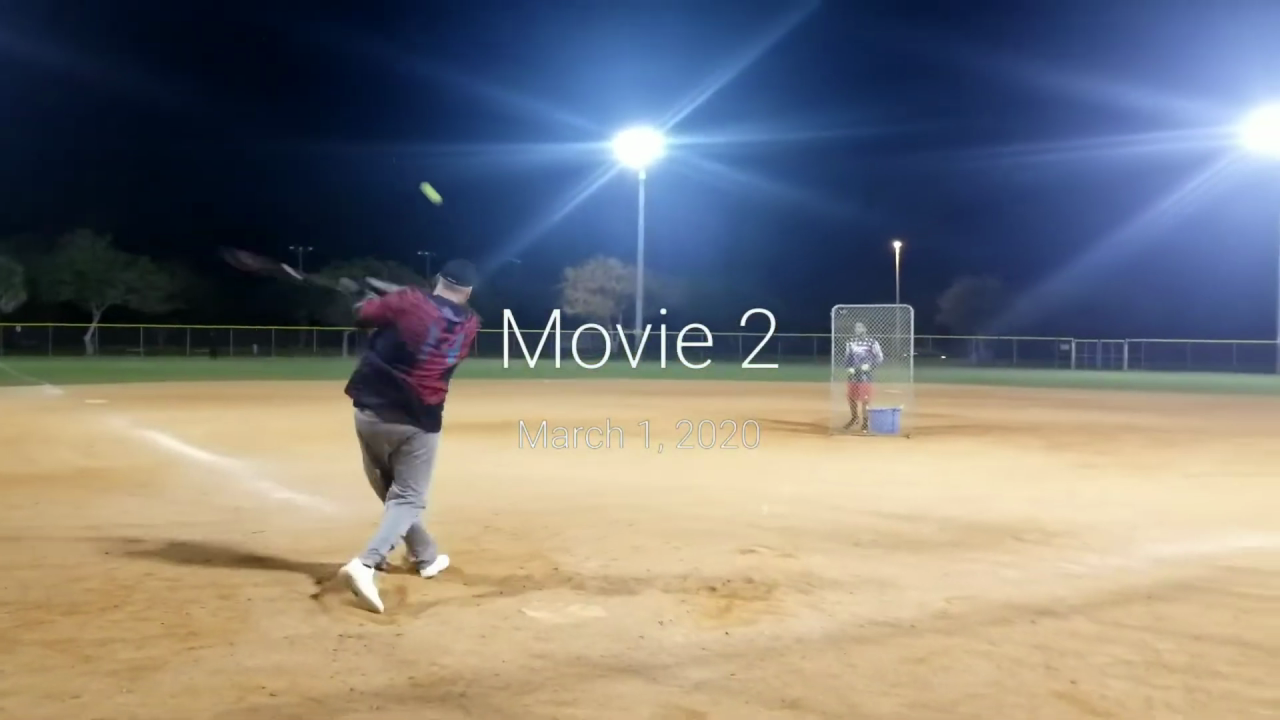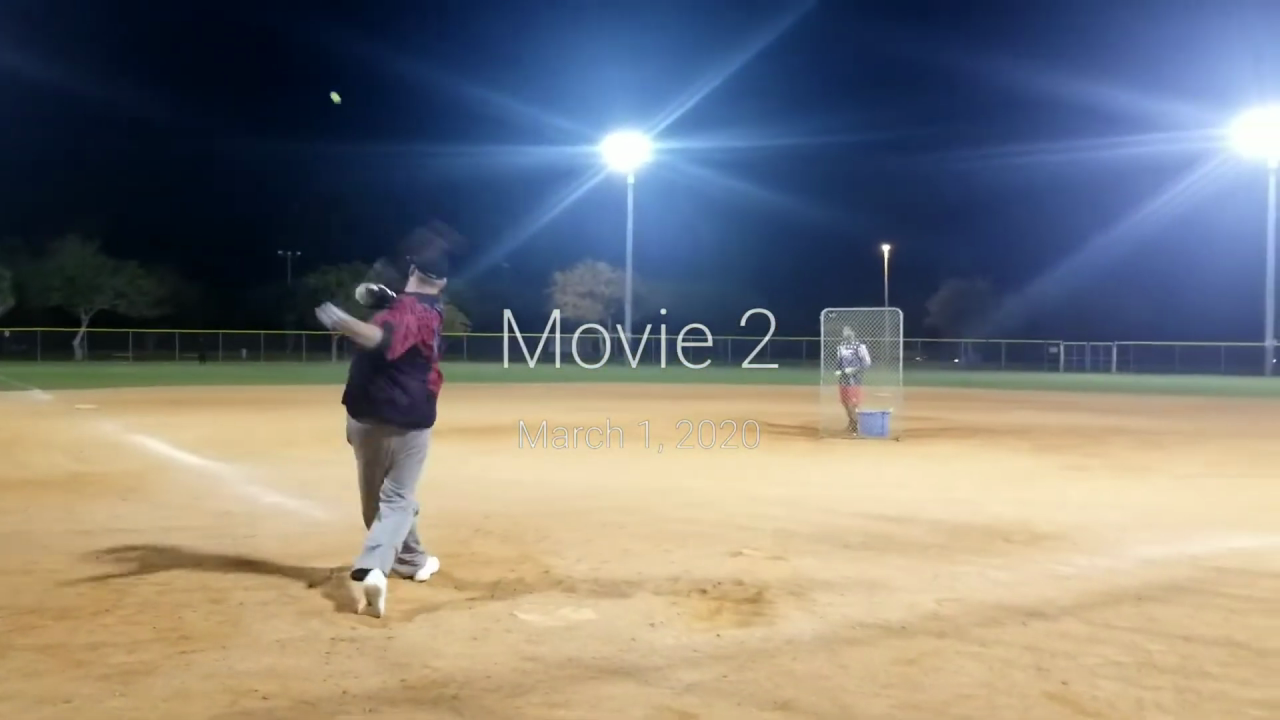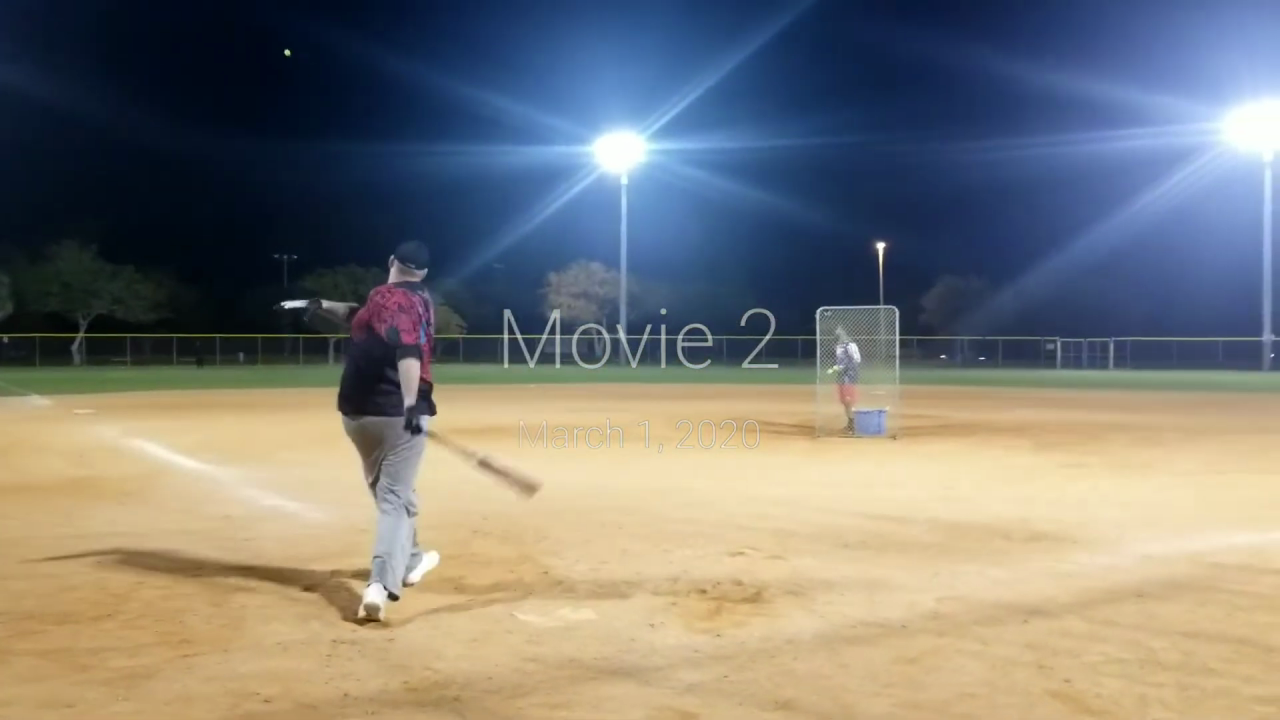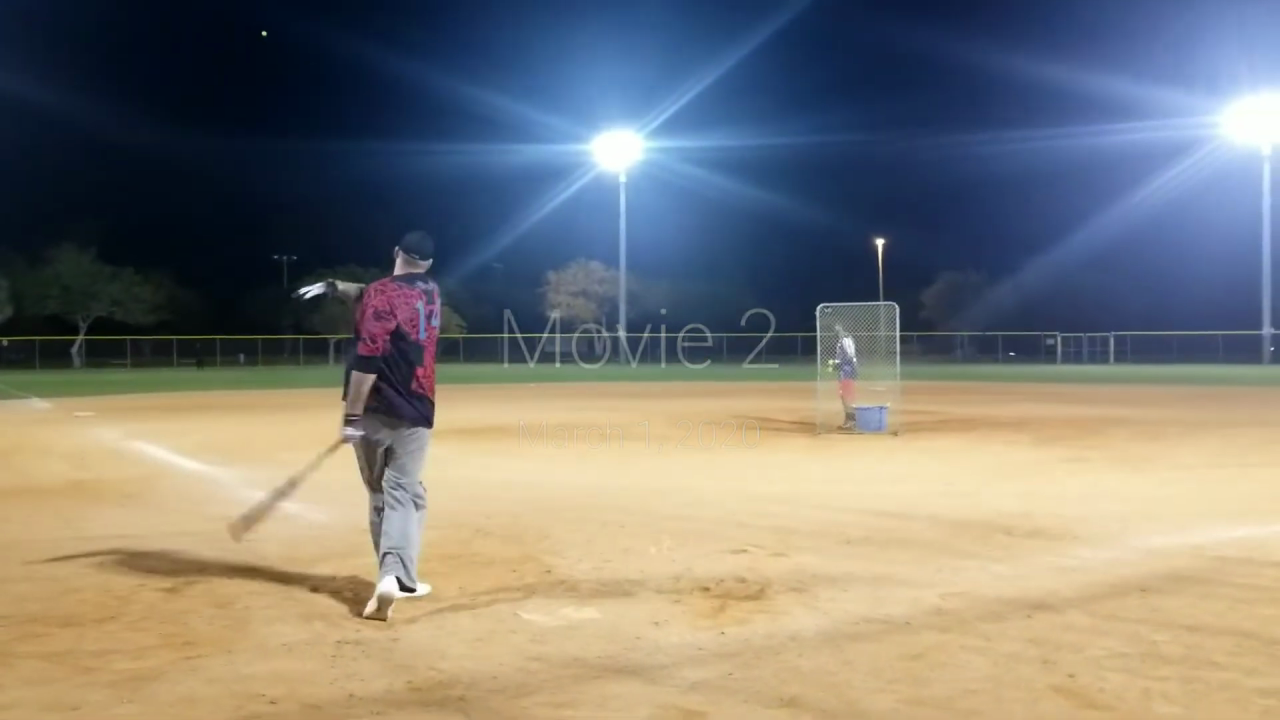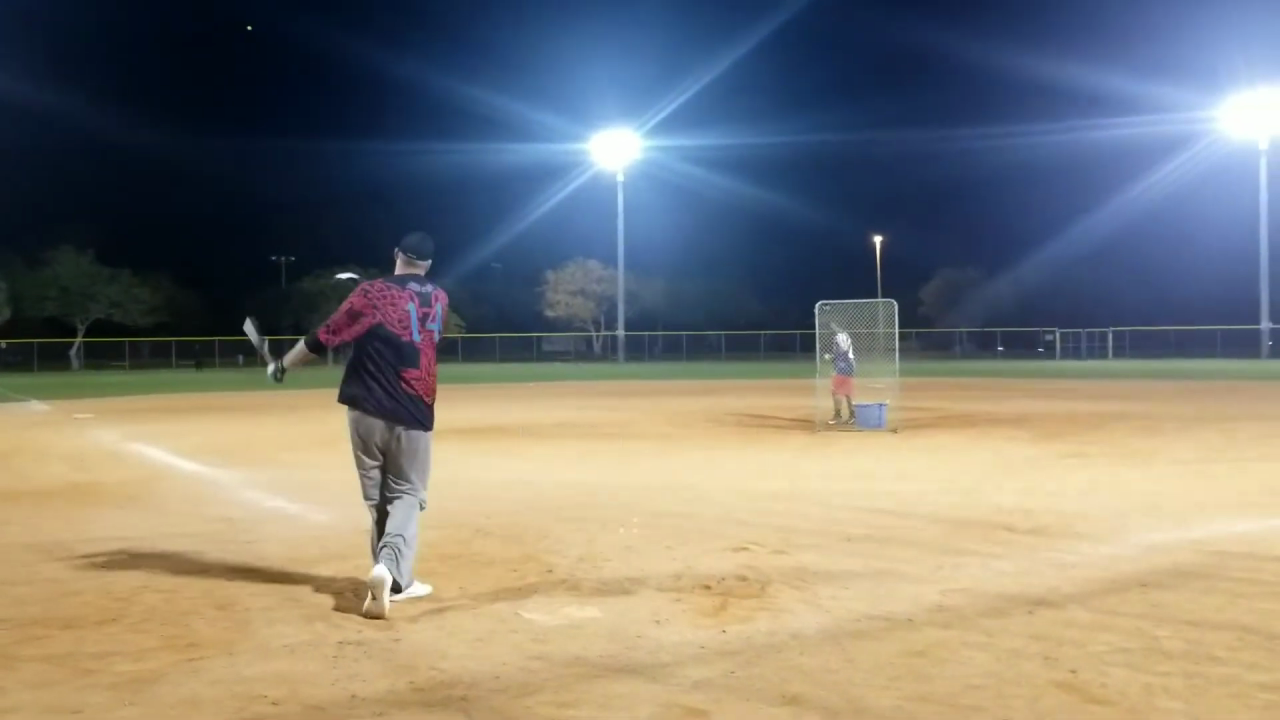
dt=0.2s
person 1, frame 1
left shoulder: (409, 302)
right shoulder: (470, 324)
left elbow: (363, 314)
left wrist: (386, 294)
left hip: (371, 410)
right hip: (418, 419)
left knee: (392, 491)
right knee: (407, 498)
left ankle: (424, 555)
right ankle: (367, 562)
person 1, frame 2
left shoulder: (408, 308)
right shoulder: (431, 309)
left elbow: (382, 341)
right elbow: (382, 304)
left wrist: (341, 320)
right wrist: (374, 291)
left hip: (370, 417)
right hip: (414, 419)
left knee: (376, 497)
right knee: (398, 499)
left ankle: (412, 560)
right ankle: (374, 570)
person 1, frame 3
left shoulder: (385, 296)
right shoulder: (419, 299)
left elbow: (404, 346)
left wrist: (408, 406)
right wrist: (320, 306)
left hip: (361, 413)
right hip: (402, 413)
left knee: (387, 492)
right knee: (395, 497)
left ankle: (404, 562)
right ankle: (382, 584)
person 1, frame 4
left shoulder: (382, 292)
right shoulder: (432, 293)
left elbow: (368, 357)
left wrist: (352, 415)
right wrist: (333, 287)
left hip: (372, 411)
right hip: (415, 411)
left knee: (381, 494)
right knee: (404, 493)
left ankle: (397, 574)
right ankle: (398, 576)
person 1, frame 5
left shoulder: (374, 294)
right shoulder: (439, 299)
left elbow: (324, 338)
left wrist: (283, 364)
left hip: (366, 410)
right hip: (412, 413)
left knee: (378, 497)
right knee: (407, 494)
left ankle: (393, 579)
right ankle: (389, 570)
